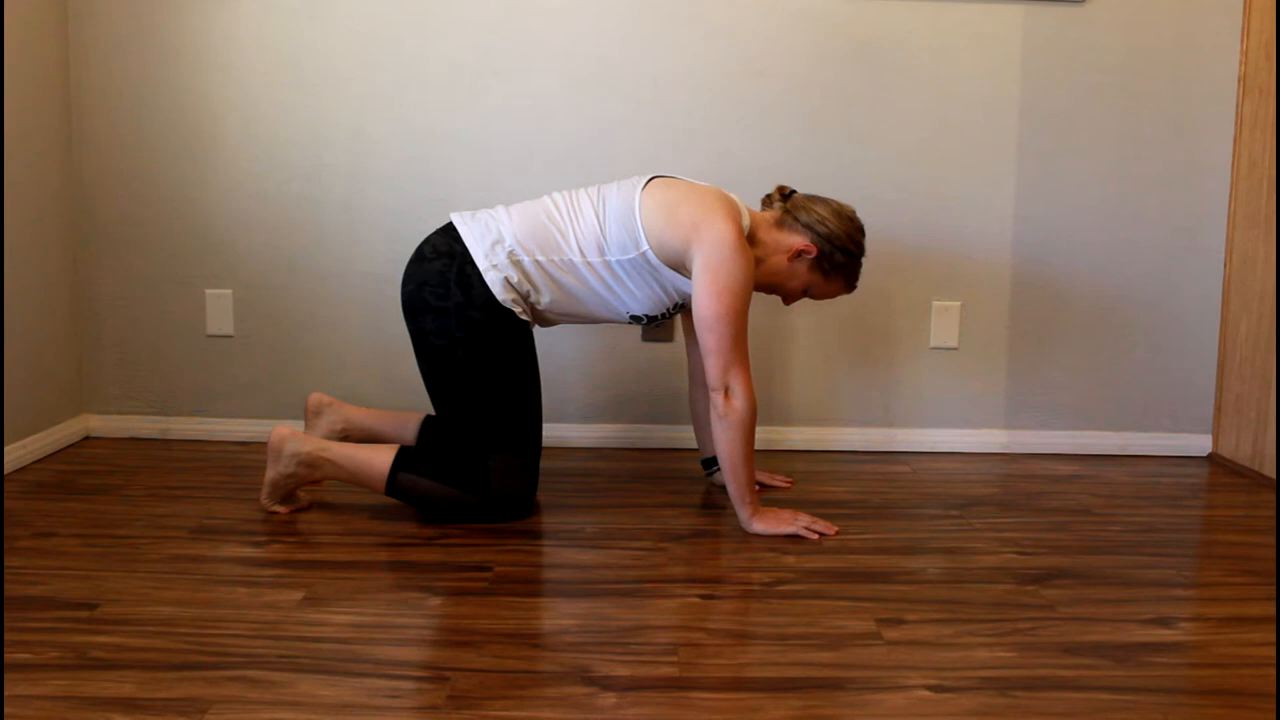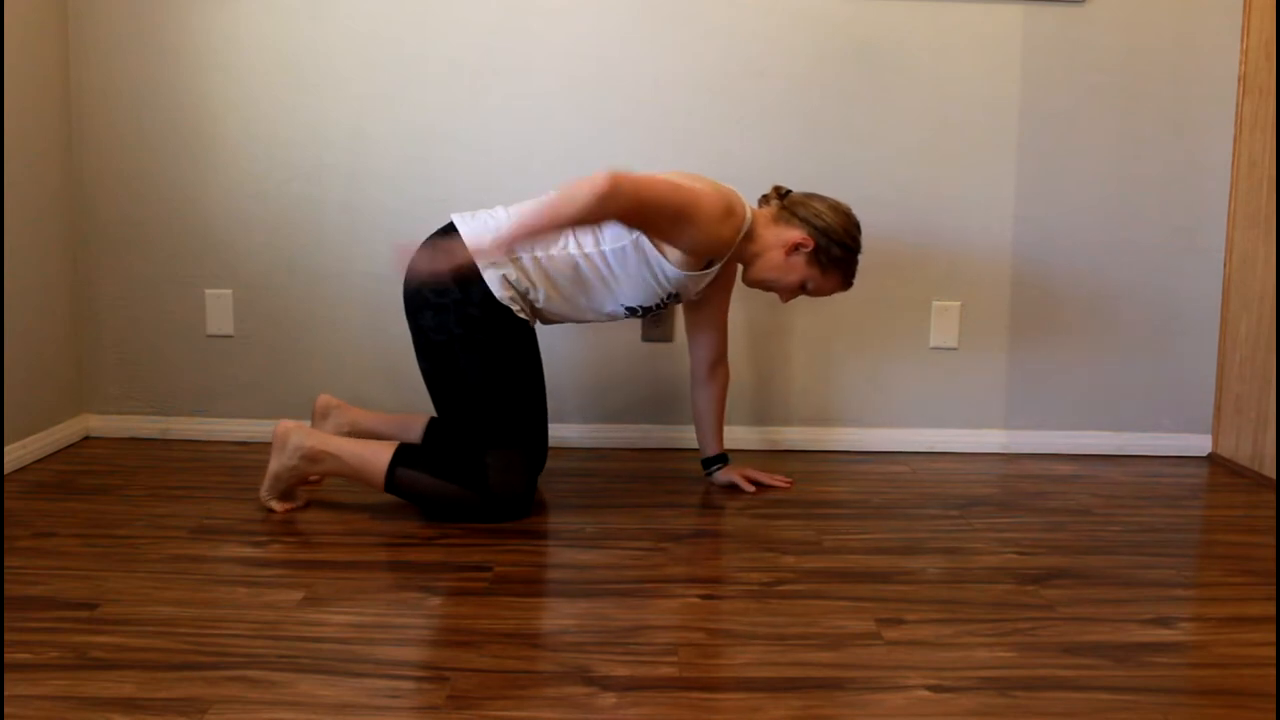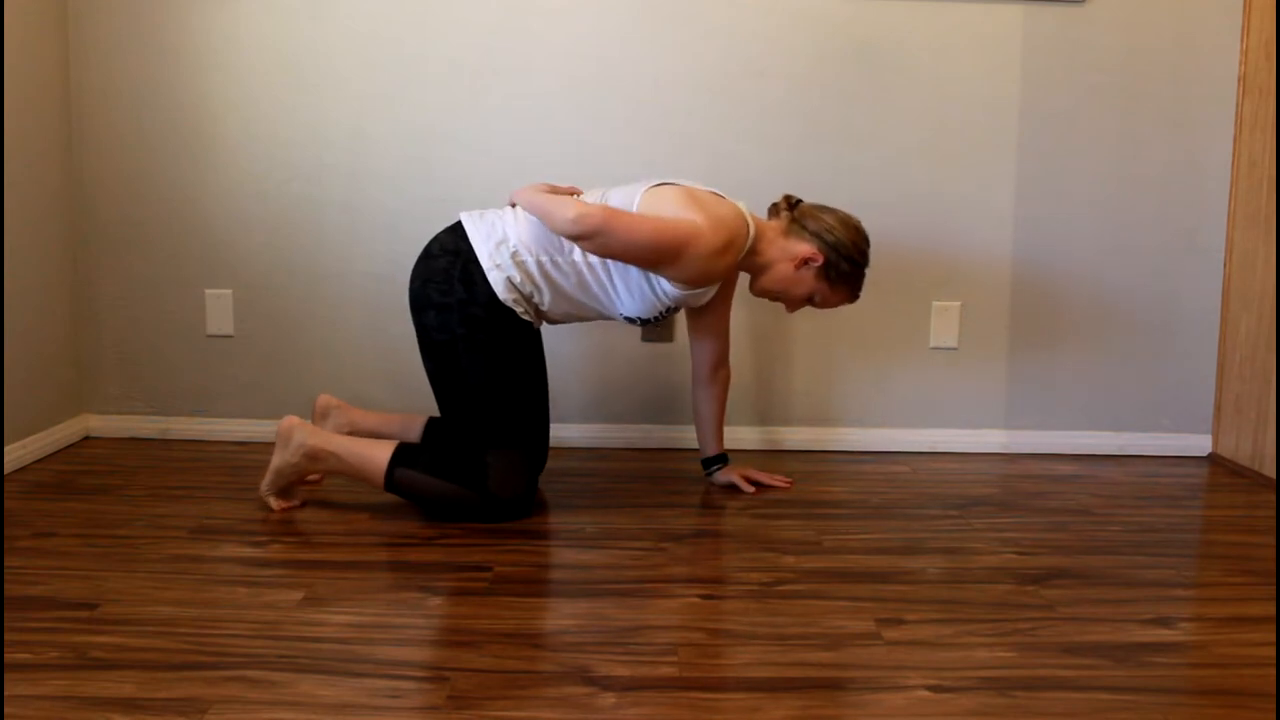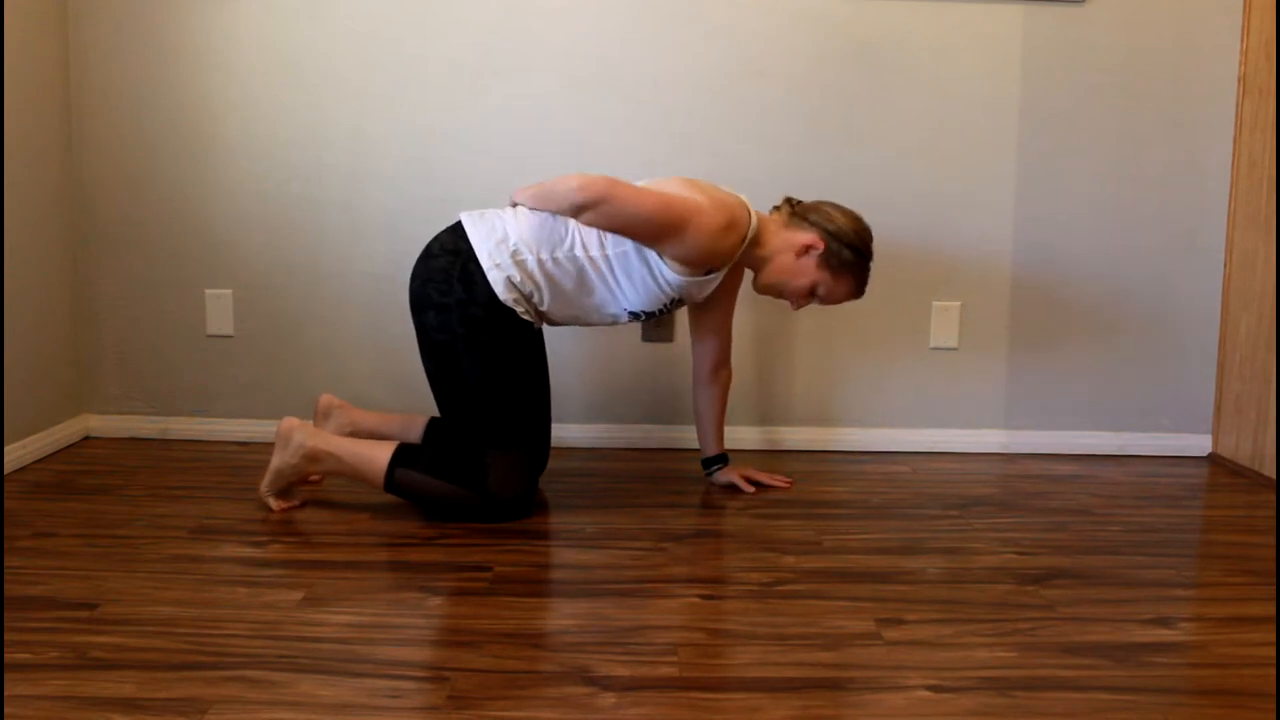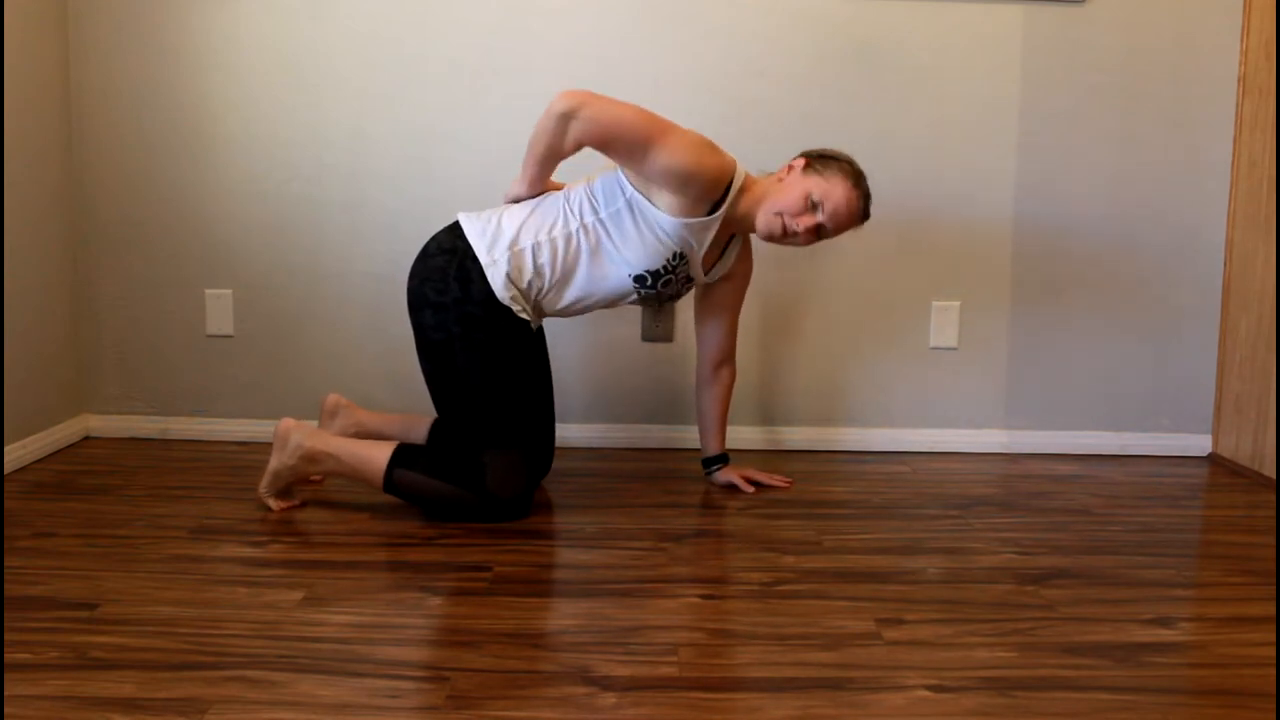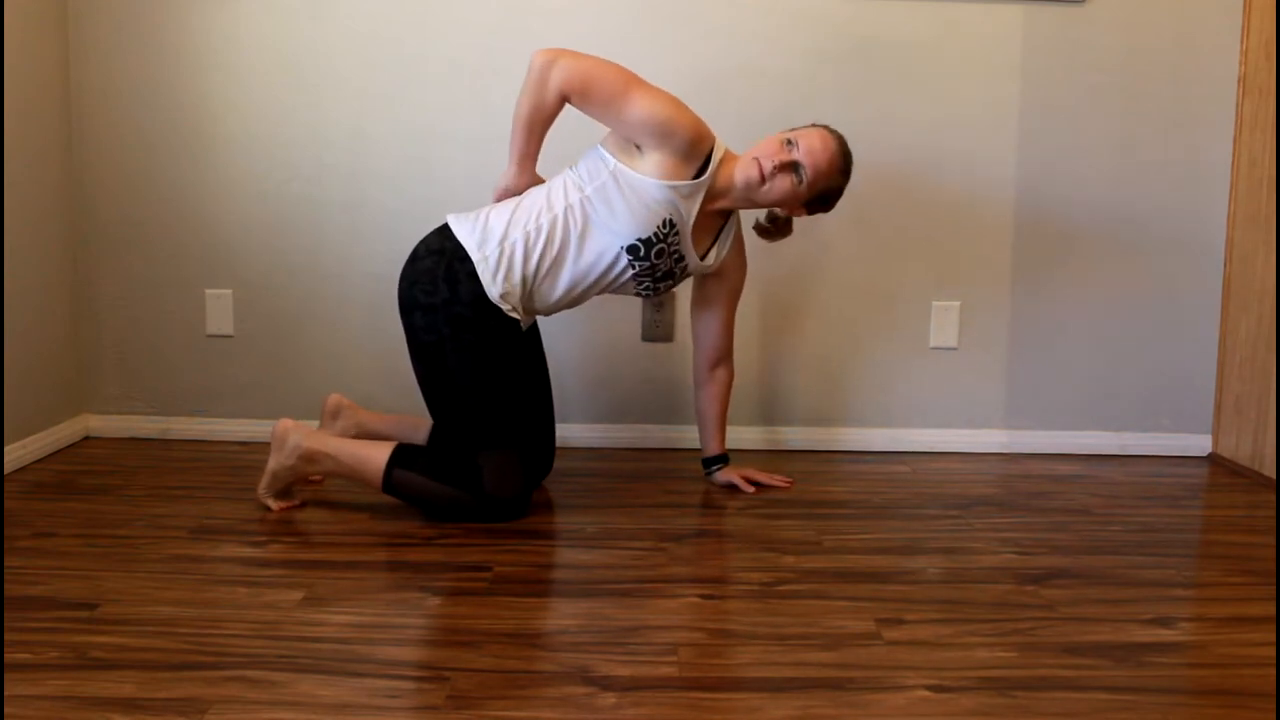
dt=0.7s
person 1, frame 1
left shoulder: (716, 238)
right shoulder: (725, 241)
left elbow: (705, 369)
right elbow: (726, 387)
left wrist: (720, 464)
right wrist: (750, 511)
left hip: (481, 285)
right hip: (460, 286)
left knee: (506, 452)
right knee: (502, 491)
left ankle: (341, 421)
right ankle: (309, 454)
person 1, frame 2
left shoulder: (721, 254)
right shoulder: (716, 221)
left elbow: (709, 363)
right elbow: (605, 190)
left wrist: (716, 461)
right wrist: (488, 248)
left hip: (488, 288)
right hip: (465, 285)
left knee: (520, 456)
right knee: (503, 492)
left ankle: (348, 422)
right ankle: (314, 451)
person 1, frame 3
left shoulder: (724, 257)
right shoulder: (712, 244)
left elbow: (710, 362)
right elbow: (587, 223)
left wrist: (716, 461)
right wrist: (530, 196)
left hip: (495, 286)
right hip: (466, 282)
left knee: (517, 456)
right knee: (503, 491)
left ankle: (345, 421)
right ankle: (314, 446)
person 1, frame 4
left shoulder: (725, 262)
right shoulder: (718, 230)
left elbow: (712, 363)
right elbow: (589, 191)
left wrist: (716, 461)
right wrist: (531, 197)
left hip: (500, 294)
right hip: (467, 282)
left knee: (521, 458)
right knee: (504, 493)
left ankle: (347, 420)
right ankle: (316, 449)
person 1, frame 5
left shoulder: (732, 260)
right shoulder: (700, 173)
left elbow: (716, 362)
right elbow: (571, 109)
left wrist: (716, 460)
right wrist: (528, 186)
left hip: (506, 304)
right hip: (464, 279)
left knee: (528, 461)
right knee: (502, 493)
left ankle: (353, 421)
right ankle: (312, 449)
person 1, frame 6
left shoulder: (725, 252)
right shoulder: (681, 142)
left elbow: (714, 361)
right elbow: (551, 66)
left wrist: (716, 460)
right wrist: (518, 174)
left hip: (501, 306)
right hip: (455, 281)
left knee: (531, 463)
right knee: (500, 494)
left ankle: (353, 422)
right ankle: (310, 448)
